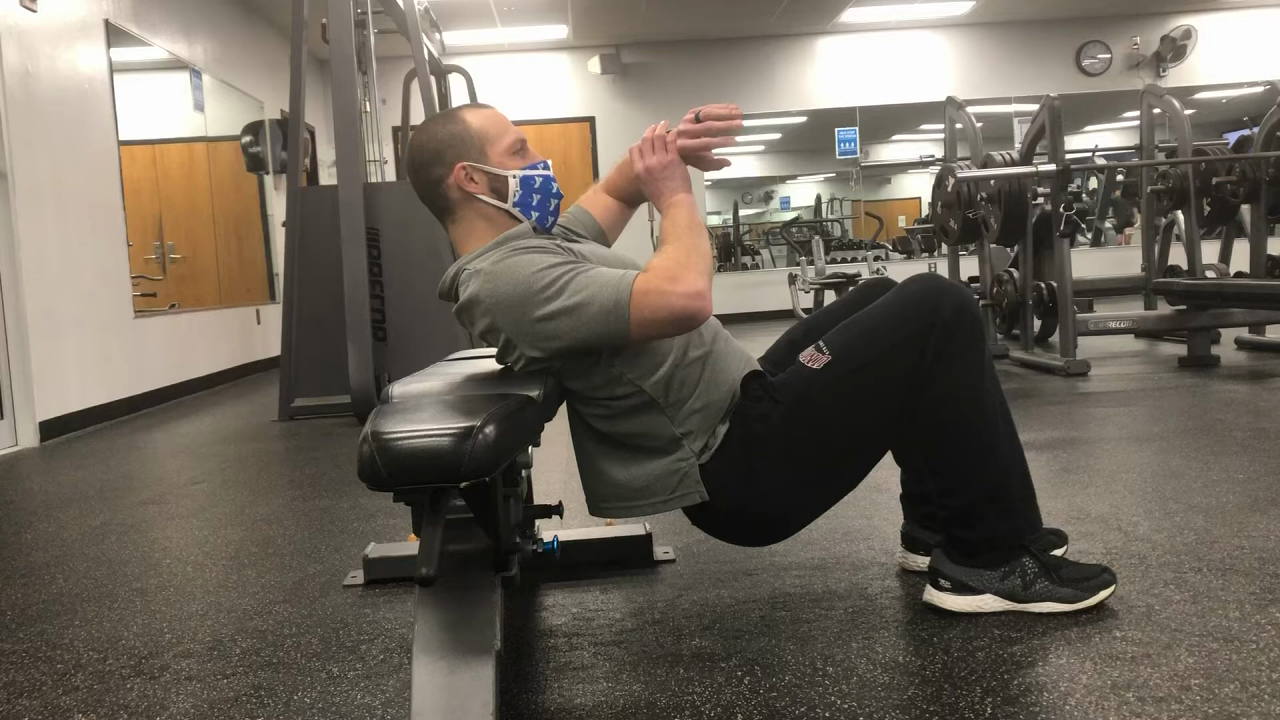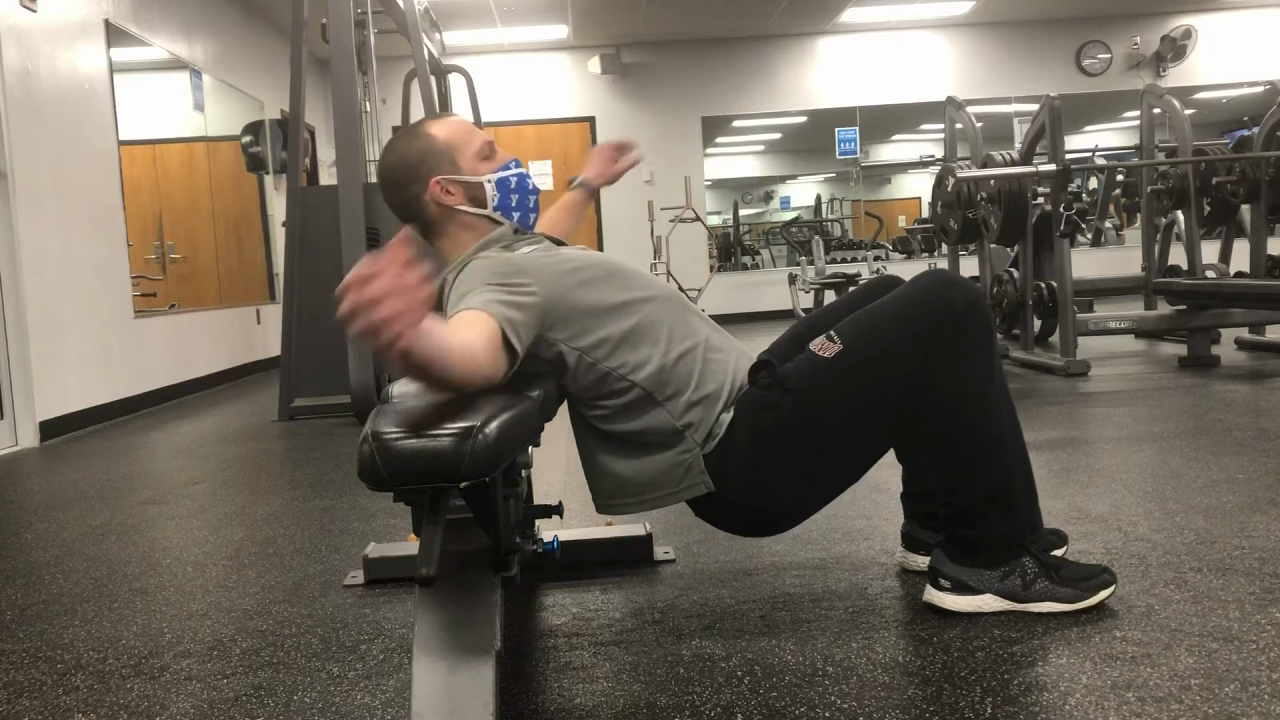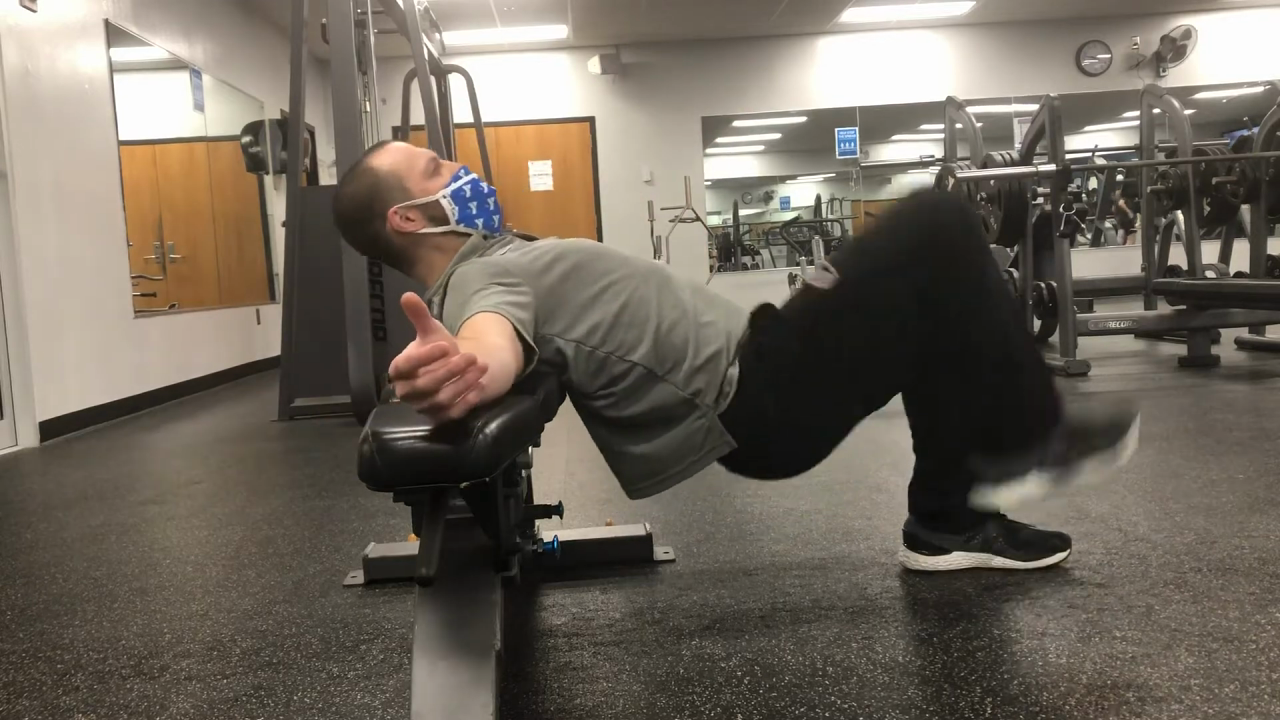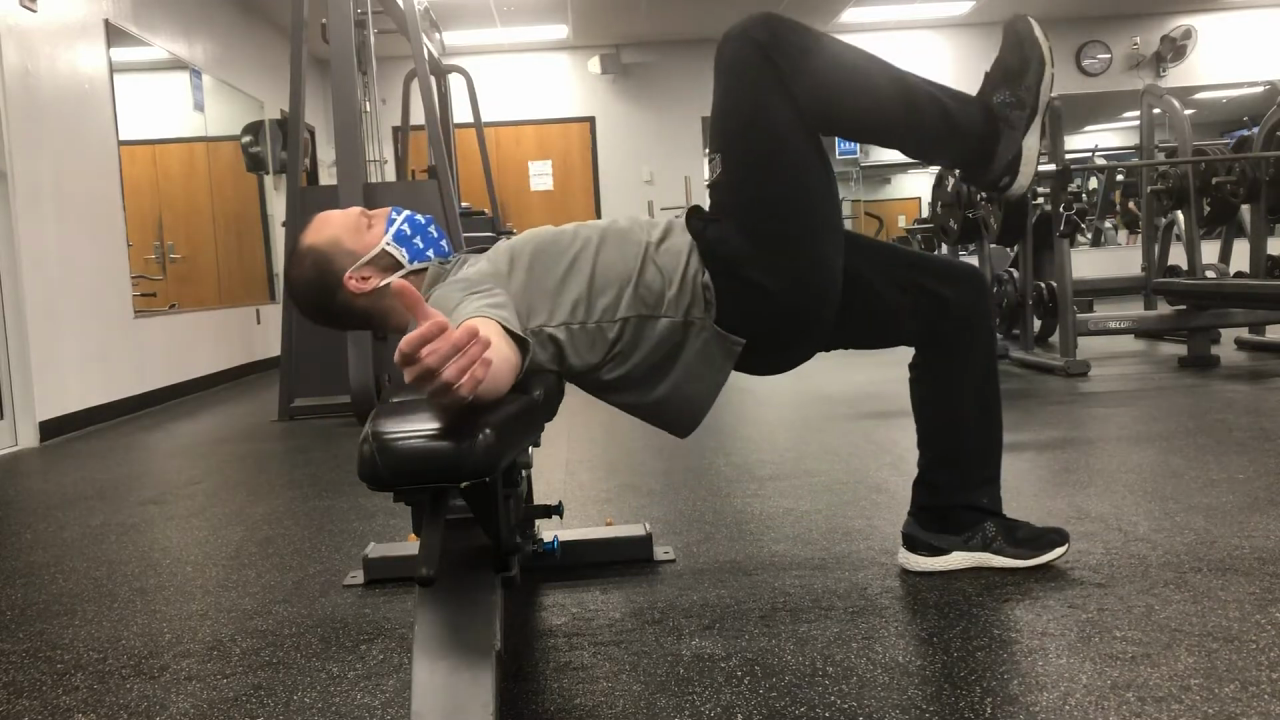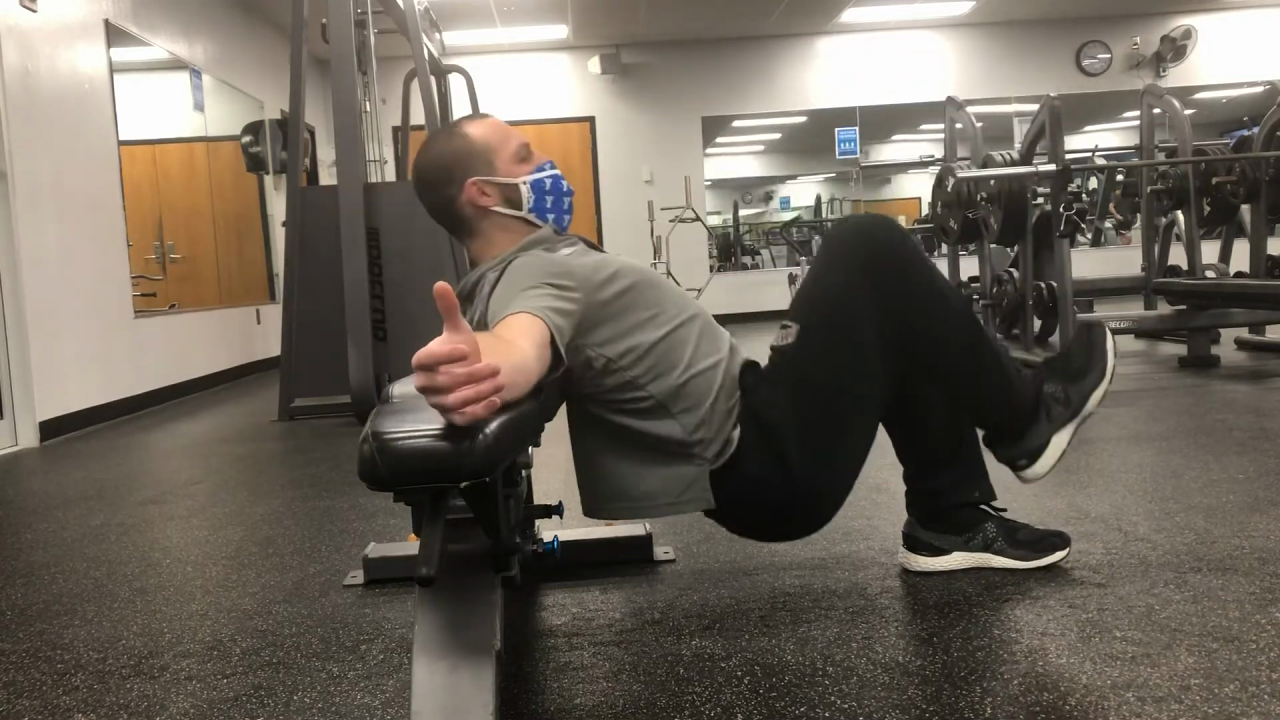
dt=1s
person 1, frame 1
left shoulder: (530, 242)
right shoulder: (511, 278)
left elbow: (617, 187)
right elbow: (683, 297)
left wrist: (672, 141)
right wrist: (676, 192)
left hip: (740, 411)
right hip: (743, 466)
left knee: (888, 300)
right knee: (936, 310)
left ankle: (935, 527)
right ankle: (988, 562)
person 1, frame 2
left shoulder: (507, 253)
right shoulder: (488, 279)
right elbow: (467, 350)
left wrist: (589, 181)
right wrist: (405, 332)
left hip: (744, 404)
right hip: (748, 455)
left knee: (896, 297)
right knee: (948, 308)
left ankle: (938, 528)
right ankle: (988, 560)
person 1, frame 3
left shoulder: (493, 261)
right shoulder: (479, 287)
right elbow: (492, 347)
right wrist: (454, 369)
left hip: (757, 379)
right hip: (764, 396)
left knee: (936, 314)
right knee: (931, 228)
left ankle: (949, 523)
right ankle: (1019, 448)
person 1, frame 4
left shoulder: (461, 281)
right shoulder: (459, 301)
right elbow: (496, 353)
right wrist: (462, 364)
left hip: (759, 285)
right hip: (749, 287)
left knee: (954, 297)
right knee: (759, 45)
left ankle: (952, 522)
right ankle: (986, 141)
person 1, frame 5
left shoulder: (538, 262)
right shoulder: (532, 279)
right elbow: (518, 345)
right wrist: (477, 368)
left hip: (749, 446)
right hip: (769, 465)
left knee: (899, 328)
right knee: (868, 248)
left ankle: (952, 521)
right ankle: (1025, 418)
